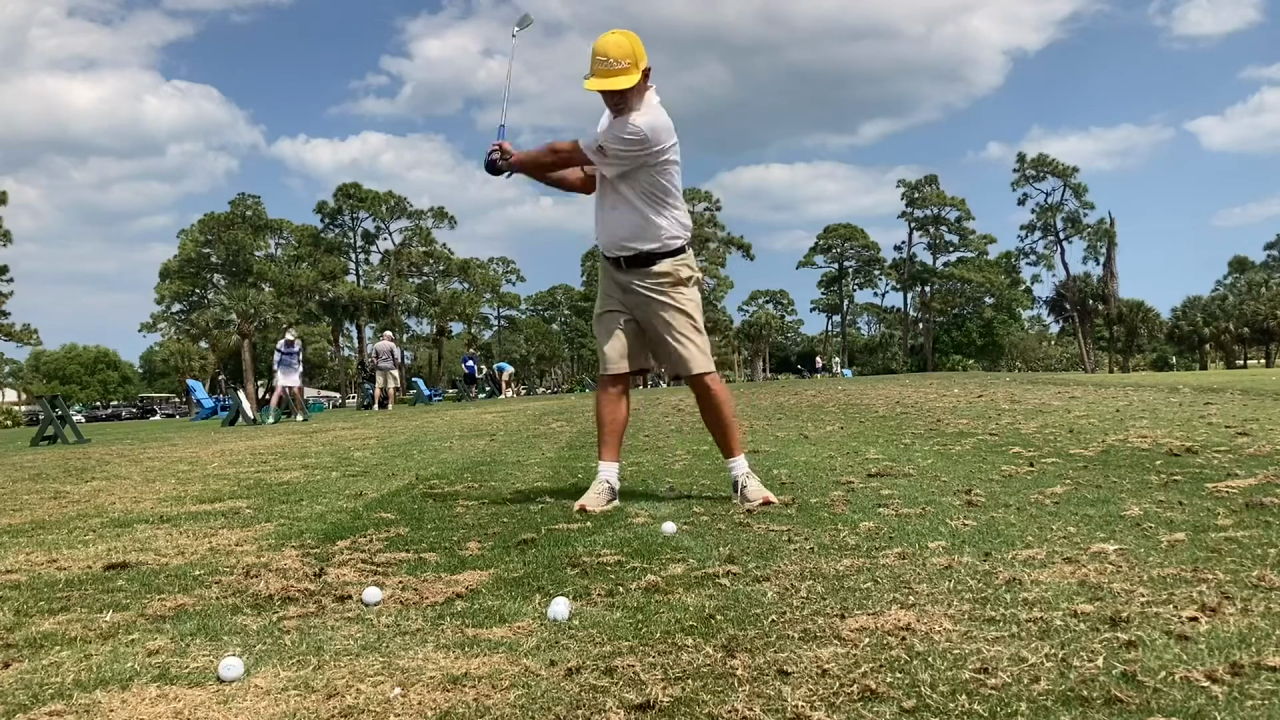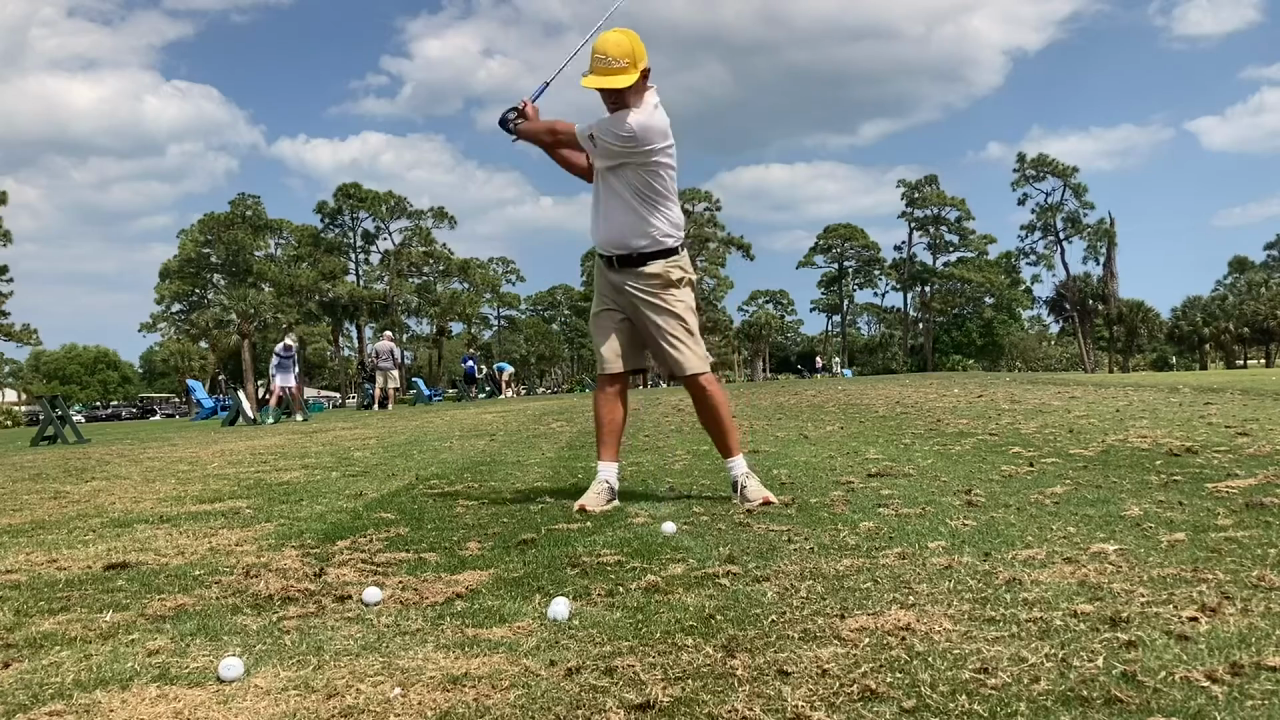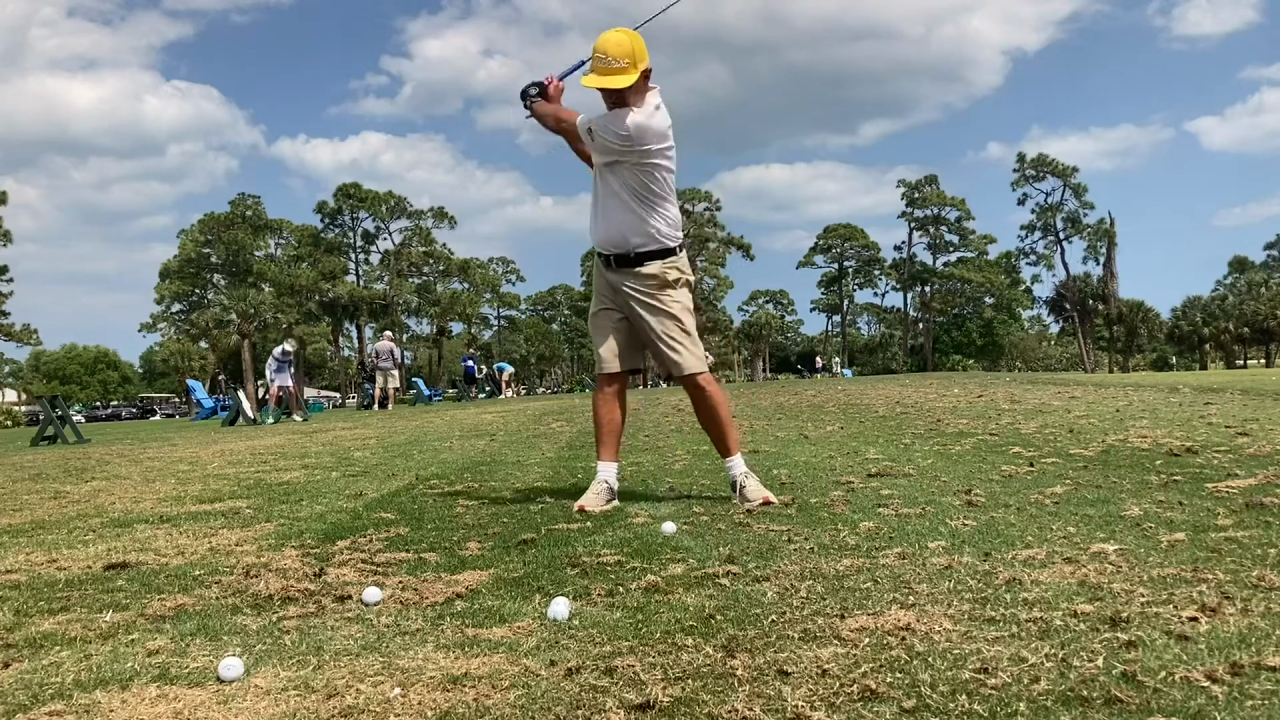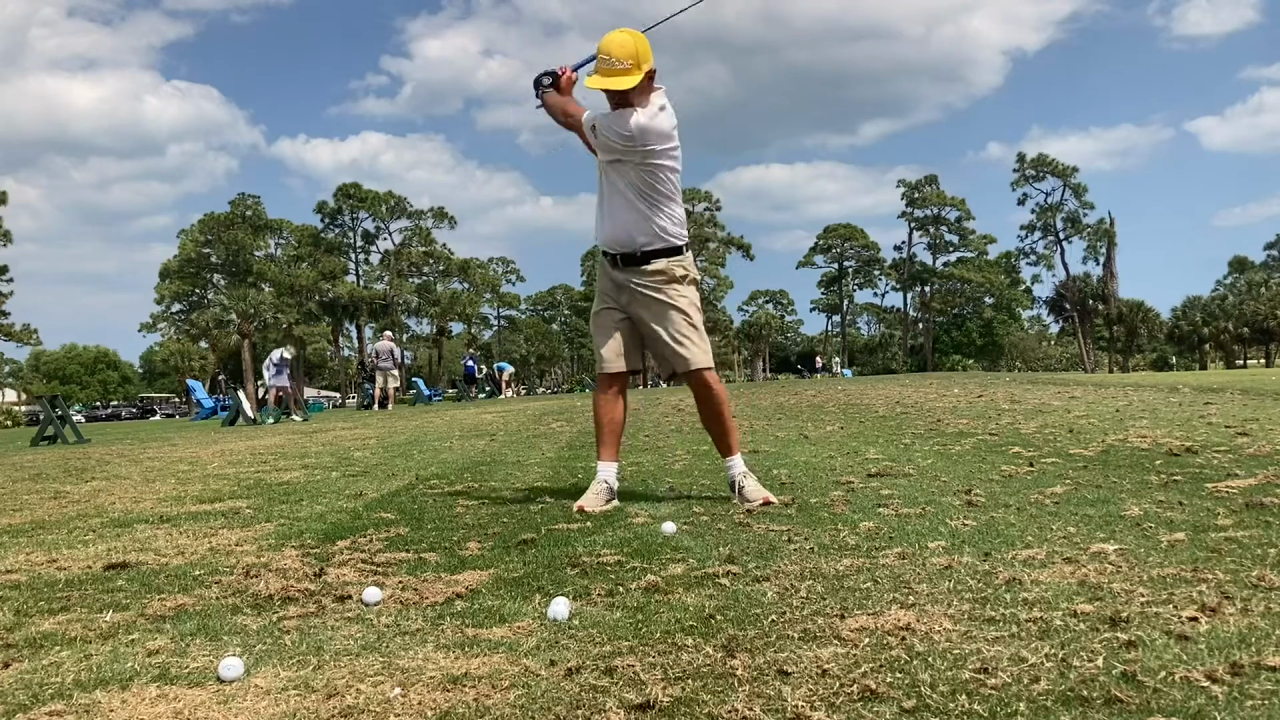
dt=0.1s
person 1, frame 1
left shoulder: (644, 127)
right shoulder: (618, 114)
left elbow: (570, 152)
right elbow: (588, 178)
left wrist: (516, 159)
right wrist: (526, 164)
left hip: (661, 270)
right hip: (615, 269)
left knee: (699, 371)
right knee: (613, 373)
left ankle: (741, 474)
right ankle: (606, 480)
person 1, frame 2
left shoulder: (639, 125)
right shoulder: (620, 112)
left elbow: (566, 135)
right elbow: (591, 168)
left wrist: (521, 126)
right wrist: (537, 132)
left hip: (656, 270)
right hip: (610, 268)
left knee: (694, 372)
right knee: (610, 373)
left ankle: (740, 473)
right ankle: (606, 480)
person 1, frame 3
left shoulder: (638, 125)
right shoulder: (623, 111)
left elbow: (568, 125)
right elbow: (596, 157)
left wrist: (540, 104)
right wrist: (554, 103)
left hip: (655, 270)
right hip: (610, 267)
left knee: (693, 373)
right knee: (609, 372)
left ankle: (739, 473)
right ankle: (605, 480)
person 1, frame 4
left shoulder: (643, 125)
right shoulder: (631, 109)
left elbow: (574, 119)
right elbow: (604, 149)
left wrist: (552, 96)
right wrist: (566, 96)
left hip: (661, 269)
right hip: (614, 266)
left knee: (698, 370)
right knee: (610, 372)
left ankle: (739, 473)
right ankle: (606, 479)
